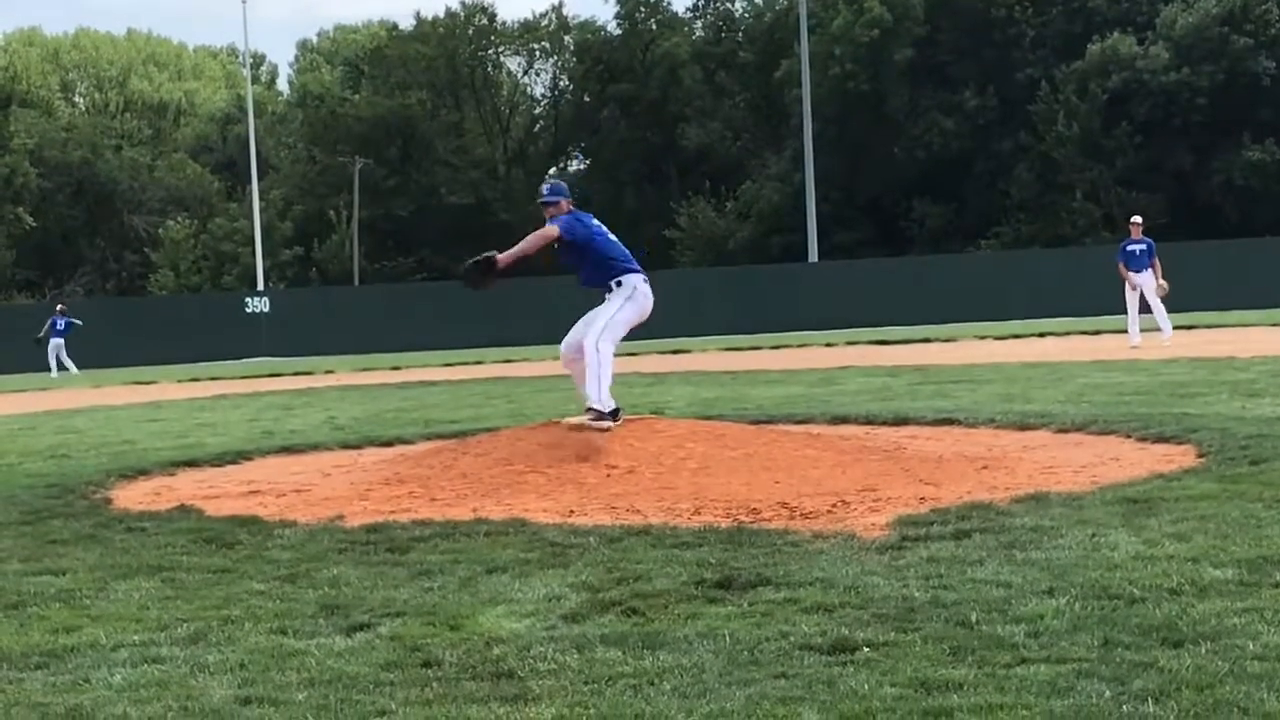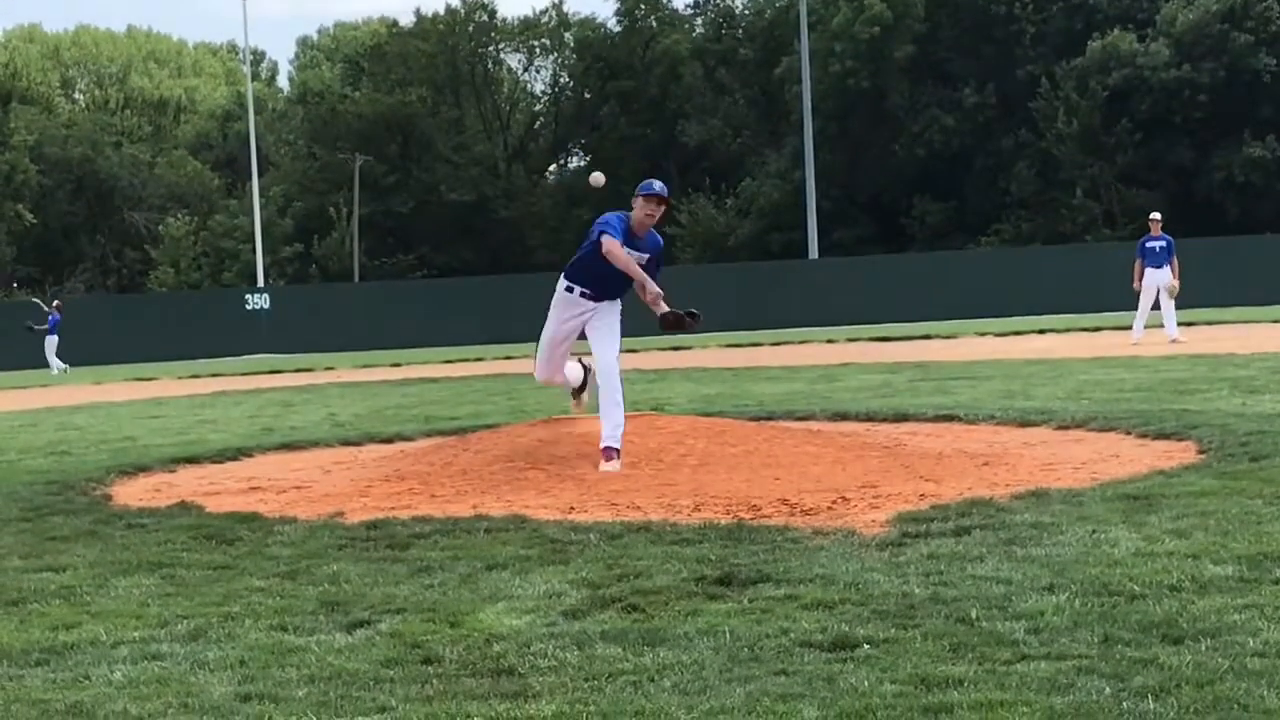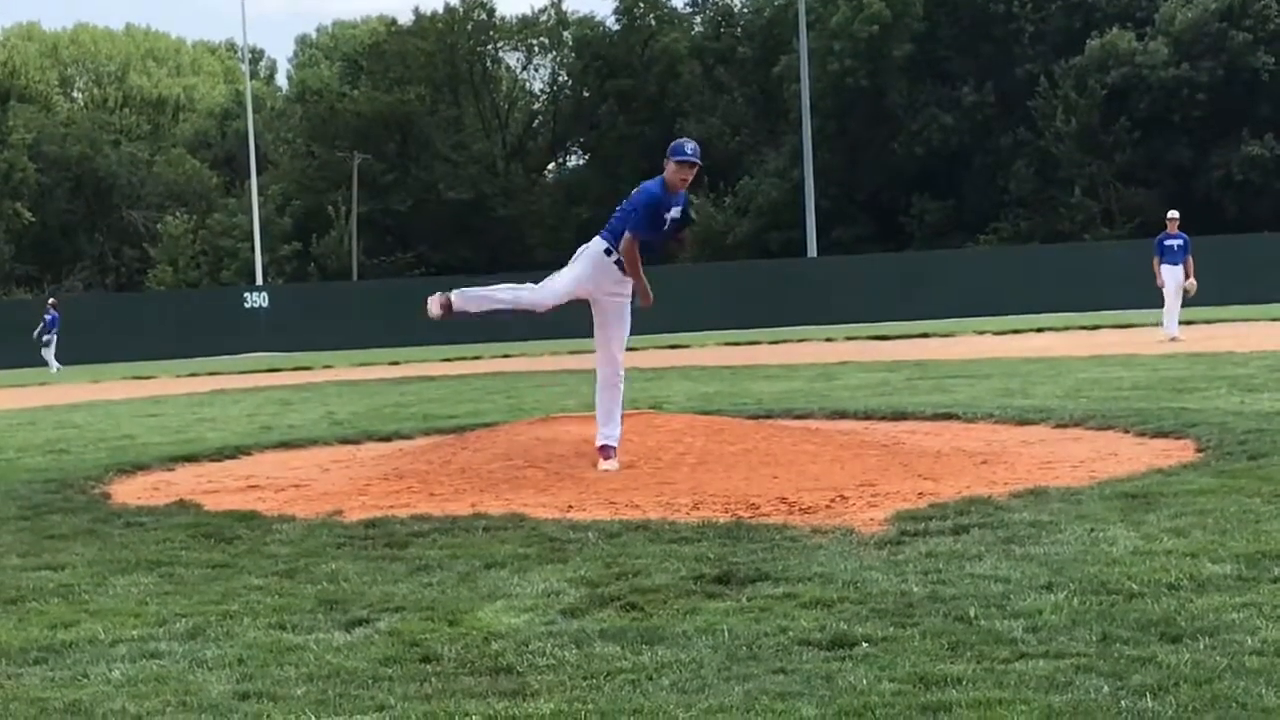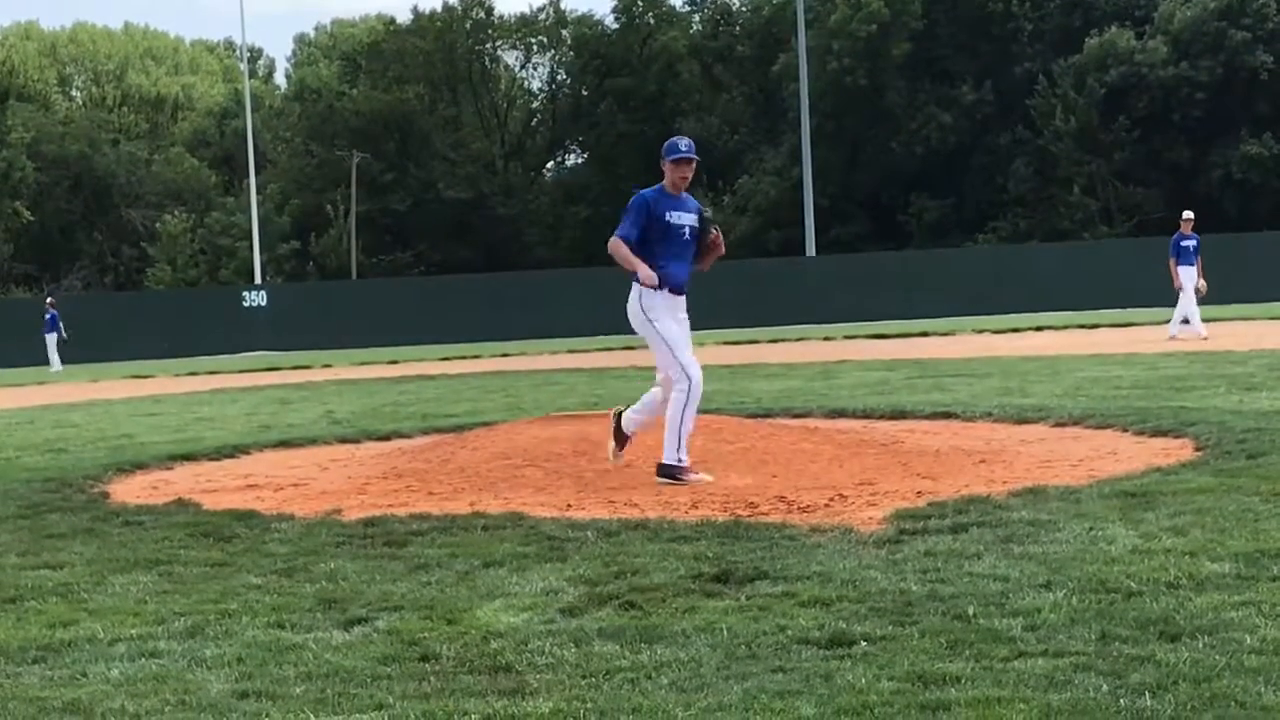
dt=0.4s
person 1, frame 1
left shoulder: (573, 220)
right shoulder: (581, 219)
left elbow: (546, 234)
left wrist: (503, 259)
left hip: (630, 292)
right hip: (617, 296)
left knee: (597, 342)
right knee: (570, 350)
left ankle: (599, 412)
right ankle: (605, 409)
person 1, frame 2
left shoulder: (656, 244)
right shoulder: (610, 222)
left elbow: (642, 289)
right elbow: (610, 249)
left wrist: (662, 310)
right wrist: (642, 277)
left hip: (606, 306)
right hip: (571, 296)
left knee: (608, 368)
right knee: (545, 374)
left ankle: (610, 446)
right ankle: (578, 374)
person 1, frame 3
left shoulder: (679, 198)
right shoulder: (652, 192)
right elbow: (628, 246)
left wrist: (678, 231)
right wrist: (642, 287)
left hip: (620, 279)
right hip: (597, 263)
left knee: (612, 364)
right knee: (541, 296)
left ankle: (607, 443)
right ankle: (453, 299)
person 1, frame 4
left shoulder: (693, 207)
right shoulder: (646, 201)
left elbow: (700, 265)
right elbow: (615, 245)
left wrist: (714, 249)
right wrist: (640, 268)
left hip: (677, 303)
right hip: (650, 303)
left knee: (673, 385)
right knee: (689, 379)
left ankle: (625, 422)
right ankle: (672, 463)
